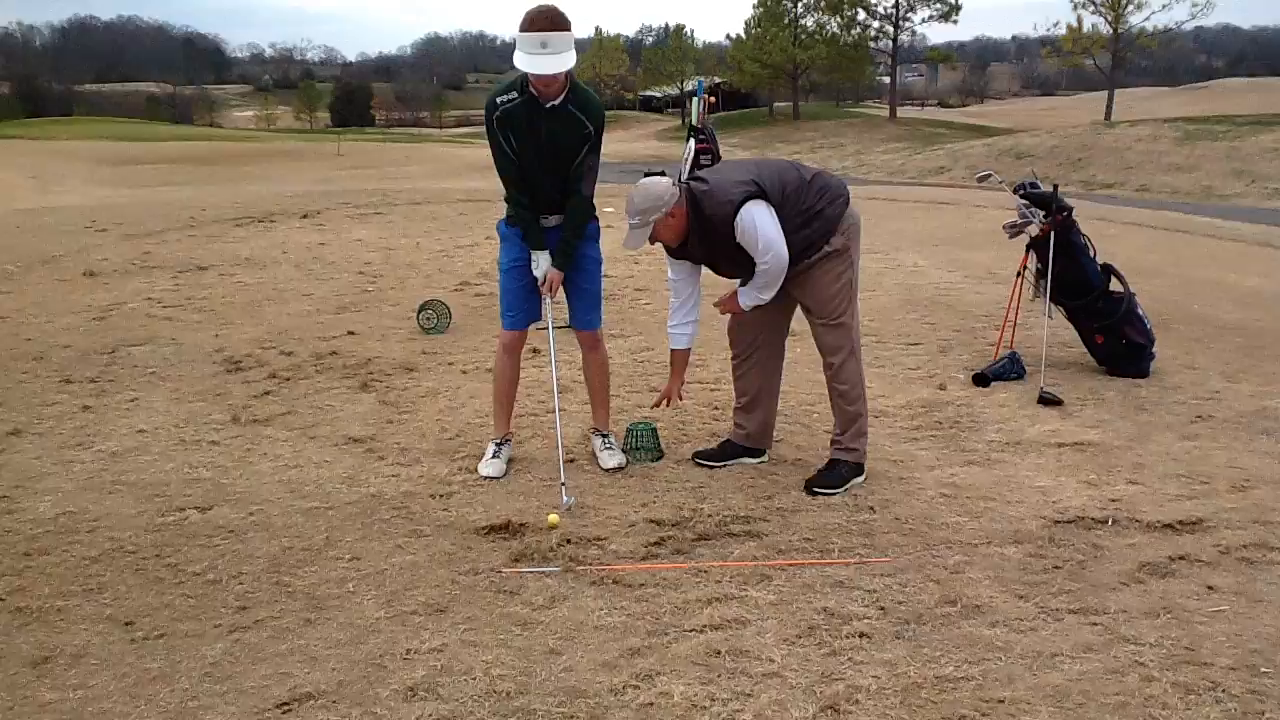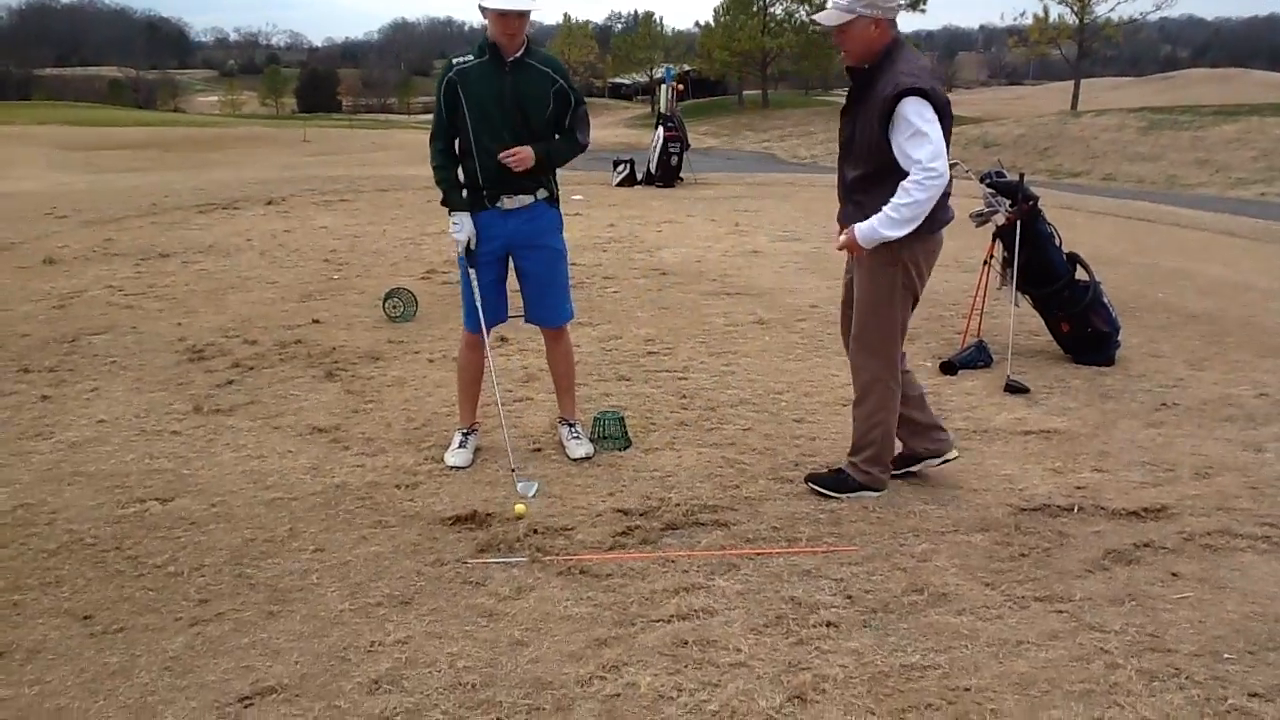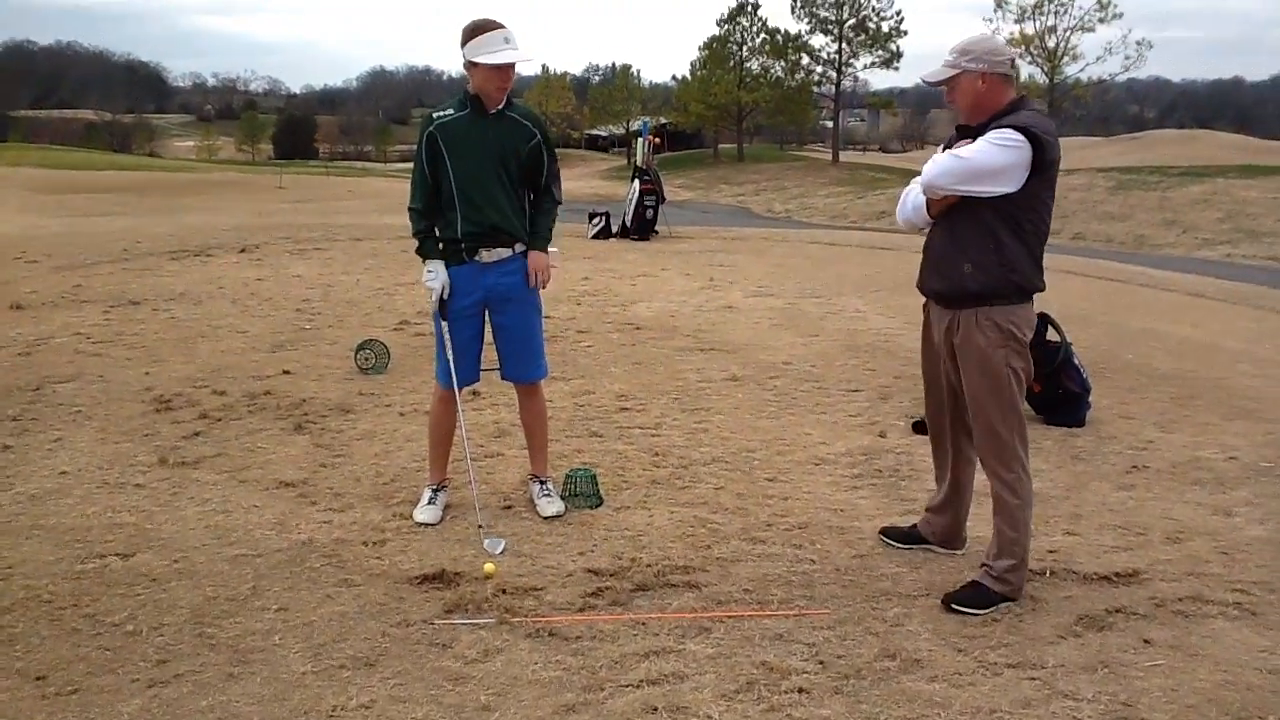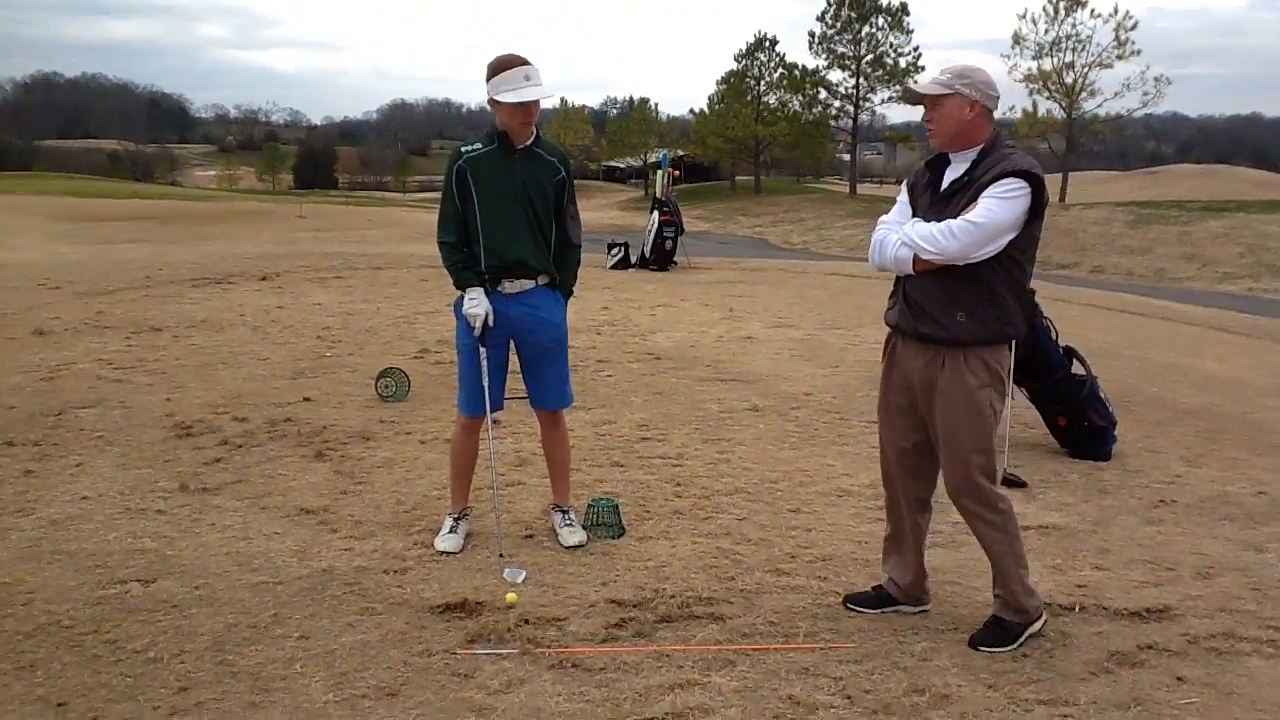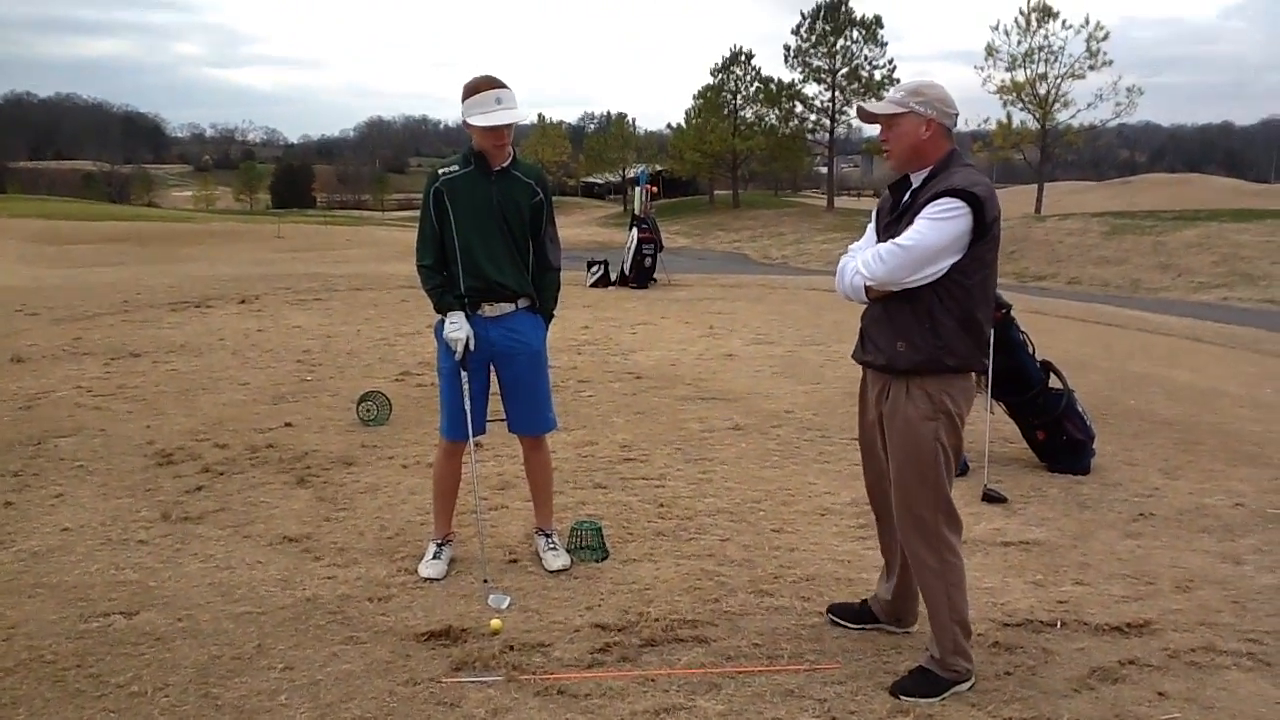
dt=1s
person 1, frame 1
left shoulder: (737, 208)
right shoulder: (681, 227)
left elbow: (775, 262)
right elbow: (683, 298)
left wrist: (744, 299)
right wrist: (677, 375)
left hip: (826, 232)
left knee: (836, 345)
right knee: (748, 333)
left ankle: (848, 456)
right ankle: (749, 439)
person 1, frame 2
left shoulder: (907, 88)
right shoulder: (872, 74)
left elbow: (931, 173)
left wrist: (871, 232)
left hip: (898, 241)
right hip: (874, 235)
left knee: (874, 353)
right knee: (866, 342)
left ankle: (867, 470)
right ankle: (925, 439)
person 1, frame 3
left shoulder: (1023, 138)
right shoulder: (968, 137)
left elbow: (935, 175)
right elbow: (908, 208)
left wrist: (936, 187)
right wrist: (934, 201)
left hip: (993, 315)
right hip: (943, 305)
left knee: (999, 443)
right knee: (947, 425)
left ankle: (1005, 573)
right ankle: (942, 525)
person 1, frame 4
left shoulder: (1013, 178)
right shoulder: (925, 177)
left elbow: (954, 242)
right elbow: (880, 249)
left wrist: (912, 239)
right wrist: (931, 251)
left hip: (970, 355)
right hip: (907, 344)
left knee: (970, 481)
right knee: (902, 471)
left ankle: (1019, 603)
right ankle: (904, 583)
person 1, frame 5
left shoulder: (962, 195)
right shoulder: (899, 195)
left elbow: (881, 269)
right elbow: (849, 275)
left wrist: (872, 270)
right wrist: (880, 281)
left hip: (930, 381)
right hip: (882, 368)
left knee: (925, 517)
right knee: (889, 502)
left ankle: (952, 661)
right ankle: (892, 605)
person 2, frame 1
left shoulder: (588, 109)
right shoulder: (501, 106)
left elbow: (581, 191)
right elbow: (514, 184)
left wrist: (561, 261)
right wrist: (536, 250)
left hip: (576, 231)
right hip: (522, 231)
left knee: (590, 334)
right knee: (511, 337)
left ankle: (602, 432)
right ankle: (500, 438)
person 2, frame 2
left shoulder: (550, 72)
right shoulder: (458, 73)
left elbow: (579, 137)
right elbow: (441, 146)
left wrist: (539, 153)
right wrist: (455, 207)
left hip: (538, 214)
right hip: (481, 216)
left knee: (554, 325)
right knee: (475, 330)
left ankle: (569, 421)
right ankle: (466, 428)
person 2, frame 3
left shoulder: (528, 126)
right shoulder: (439, 126)
left elbow: (547, 193)
right elbow: (422, 201)
left wrist: (540, 246)
right wrist: (431, 258)
left hip: (515, 268)
right hip: (458, 270)
left knee: (529, 381)
right knee: (448, 385)
left ankle: (540, 479)
right ankle: (436, 485)
person 2, frame 4
left shoulder: (553, 161)
right shoulder: (466, 160)
left elbow: (569, 235)
right elbow: (450, 236)
left wrist: (561, 293)
right wrist: (470, 288)
left hip: (540, 298)
right hip: (484, 300)
left knee: (552, 410)
right knee: (471, 413)
left ankle: (562, 508)
right ankle: (457, 513)
person 2, frame 5
left shoulder: (532, 182)
right shoulder: (444, 183)
left elbow: (548, 258)
right elbow: (429, 259)
left wrist: (540, 317)
right wrist: (451, 312)
left hip: (520, 322)
right hip: (463, 322)
left knee: (534, 433)
right knee: (453, 438)
left ankle: (546, 533)
right ankle: (441, 539)
